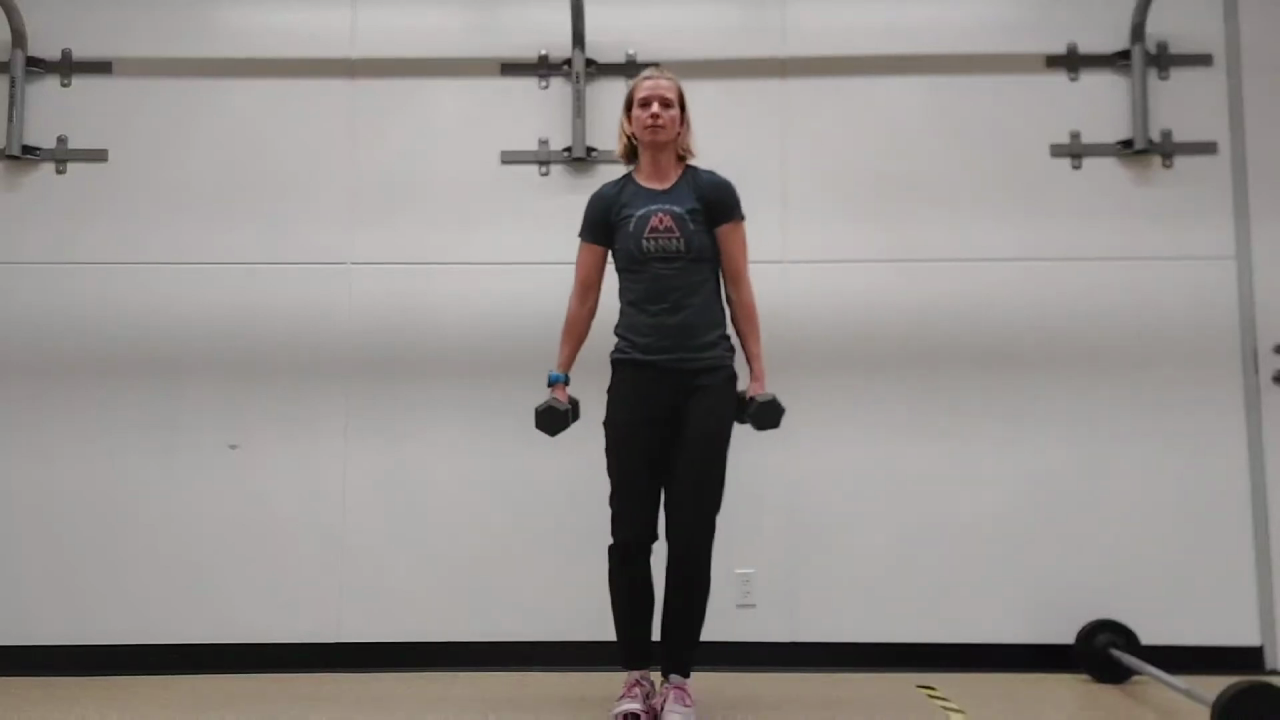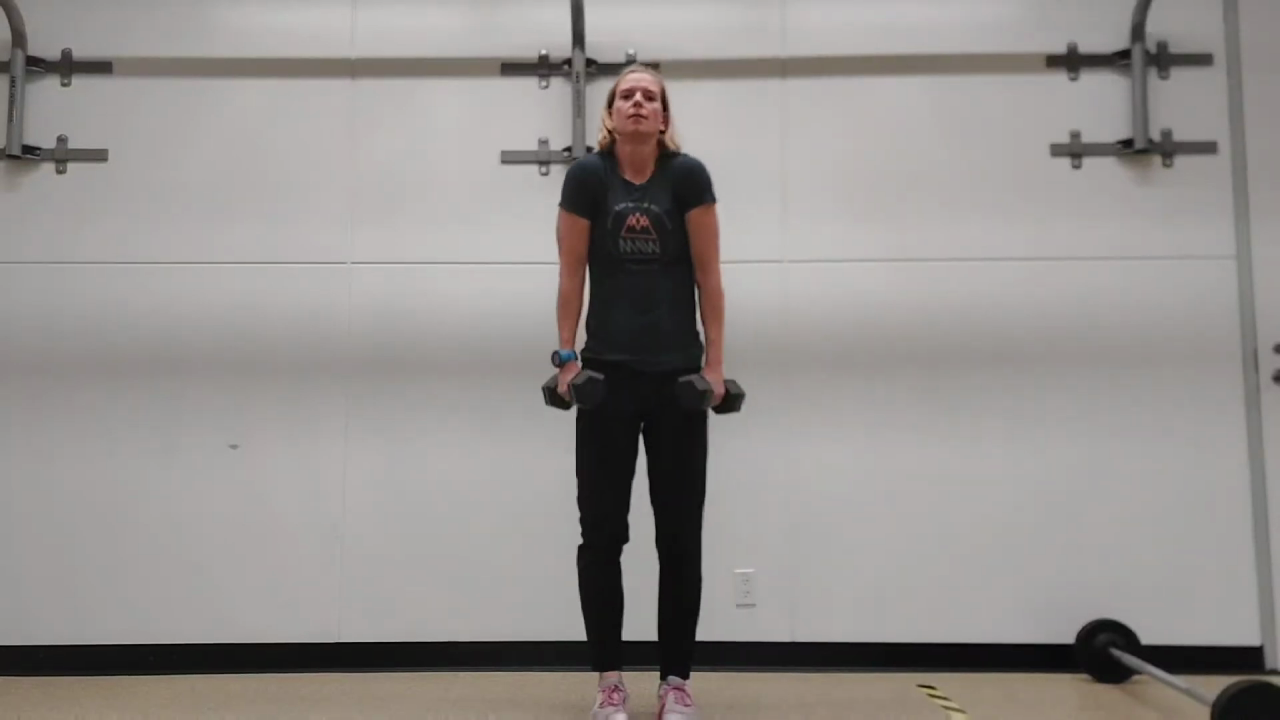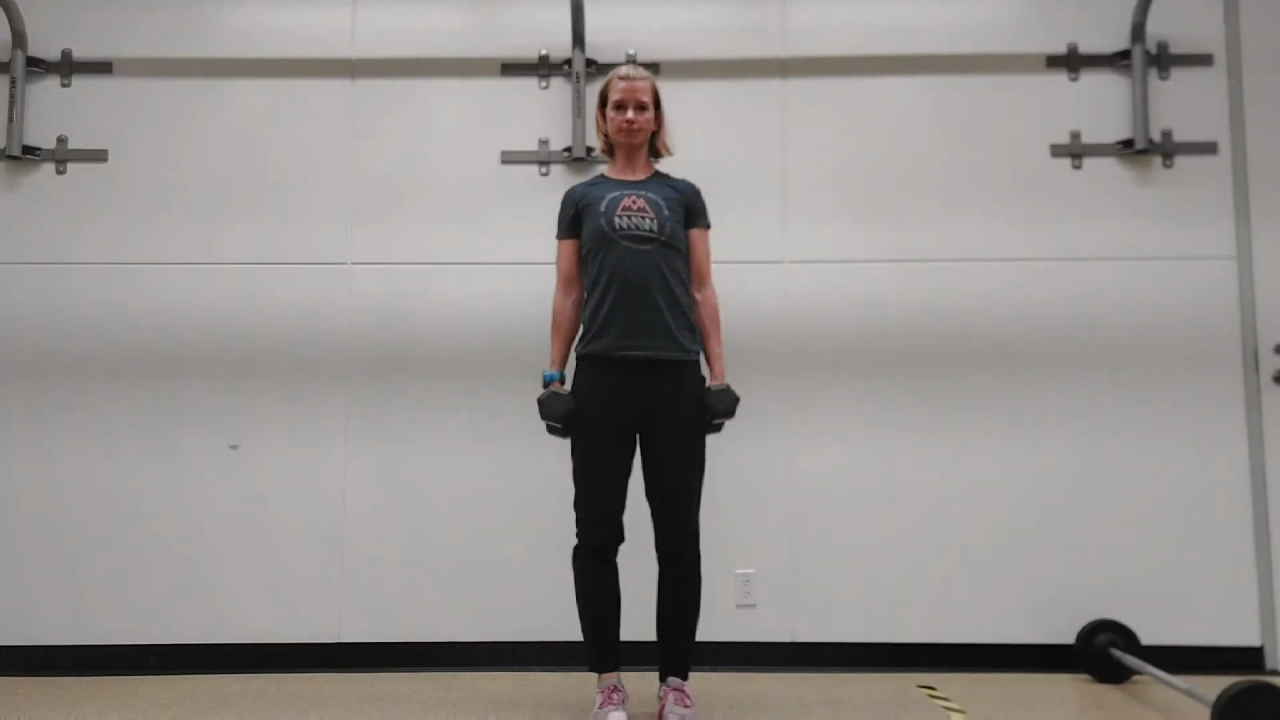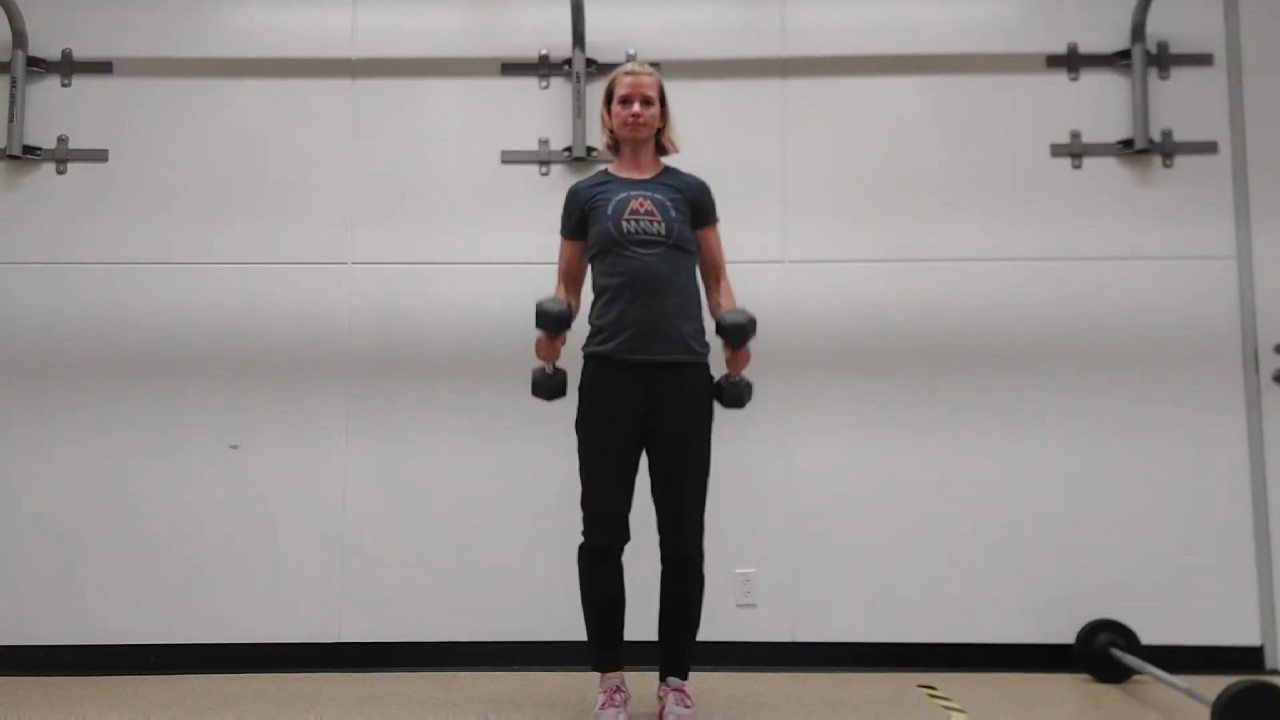
dt=1s
person 1, frame 1
left shoulder: (713, 190)
right shoulder: (608, 200)
left elbow: (738, 286)
right elbow: (584, 296)
left wrist: (757, 372)
right wrist: (560, 377)
left hip: (706, 378)
right hip: (636, 378)
left knee: (692, 531)
right knee: (632, 531)
person 1, frame 2
left shoulder: (687, 175)
right shoulder: (586, 176)
left elbow: (708, 275)
right elbow: (571, 275)
left wrist: (714, 361)
right wrist: (567, 353)
left hip: (675, 378)
right hip: (609, 376)
left knee: (680, 533)
right knee: (602, 531)
person 1, frame 3
left shoulder: (683, 195)
right shoulder: (581, 197)
left elbow: (702, 289)
right elbow: (568, 293)
left wrist: (719, 372)
right wrist: (553, 375)
left hip: (674, 375)
right hip: (602, 375)
left knee: (678, 534)
right knee: (598, 532)
person 1, frame 4
left shoulder: (691, 191)
right shoulder: (586, 194)
left elbow: (716, 279)
right elbow: (569, 286)
right wrist: (554, 331)
left hip: (682, 374)
right hip: (610, 374)
left knee: (682, 535)
right knee: (603, 532)
